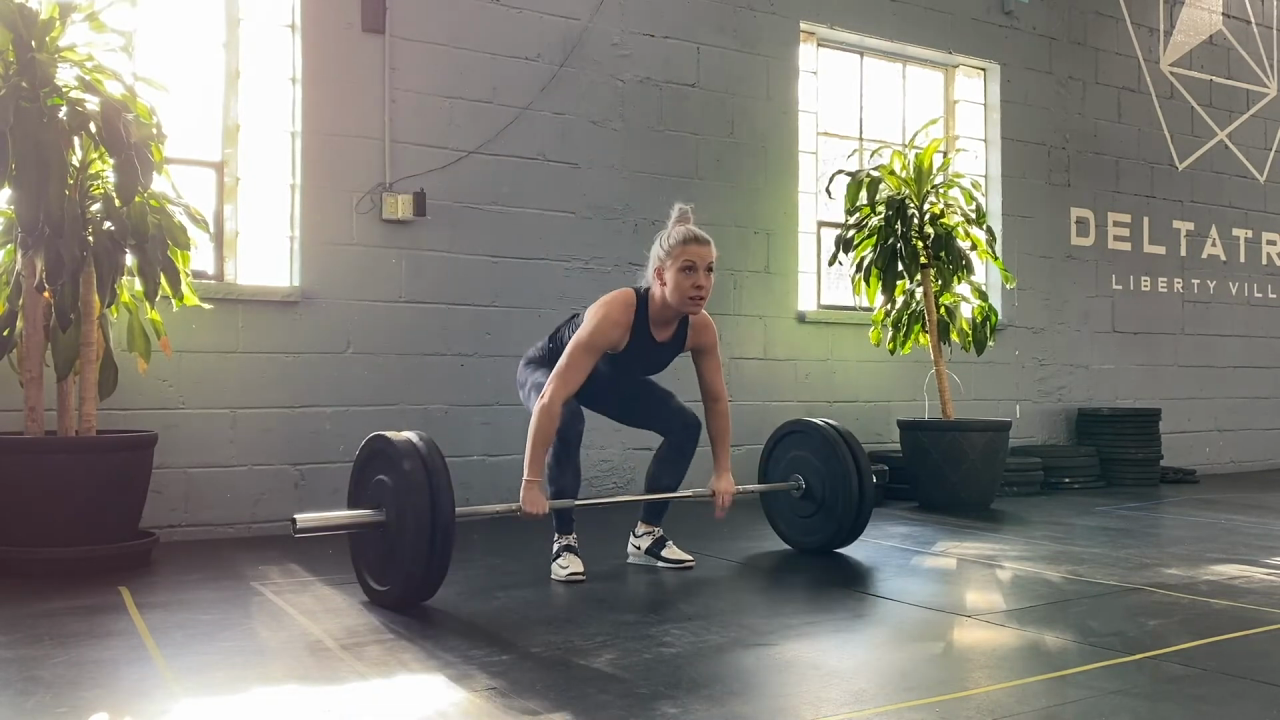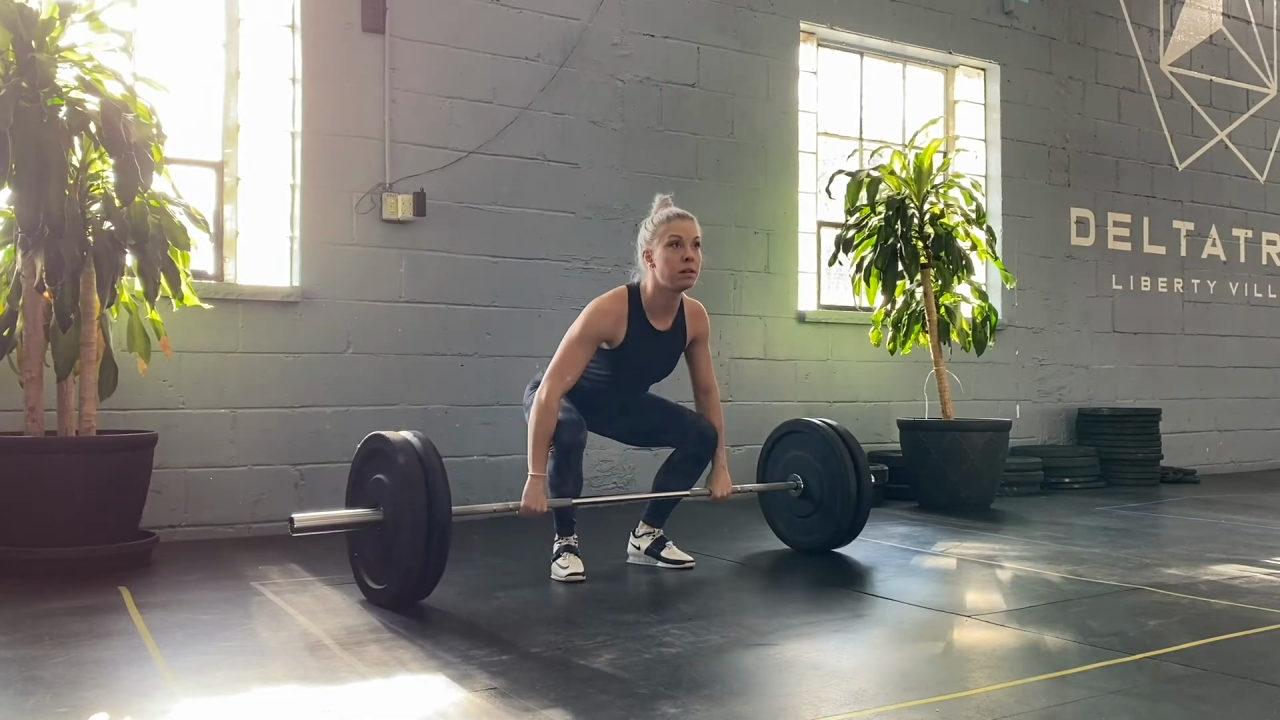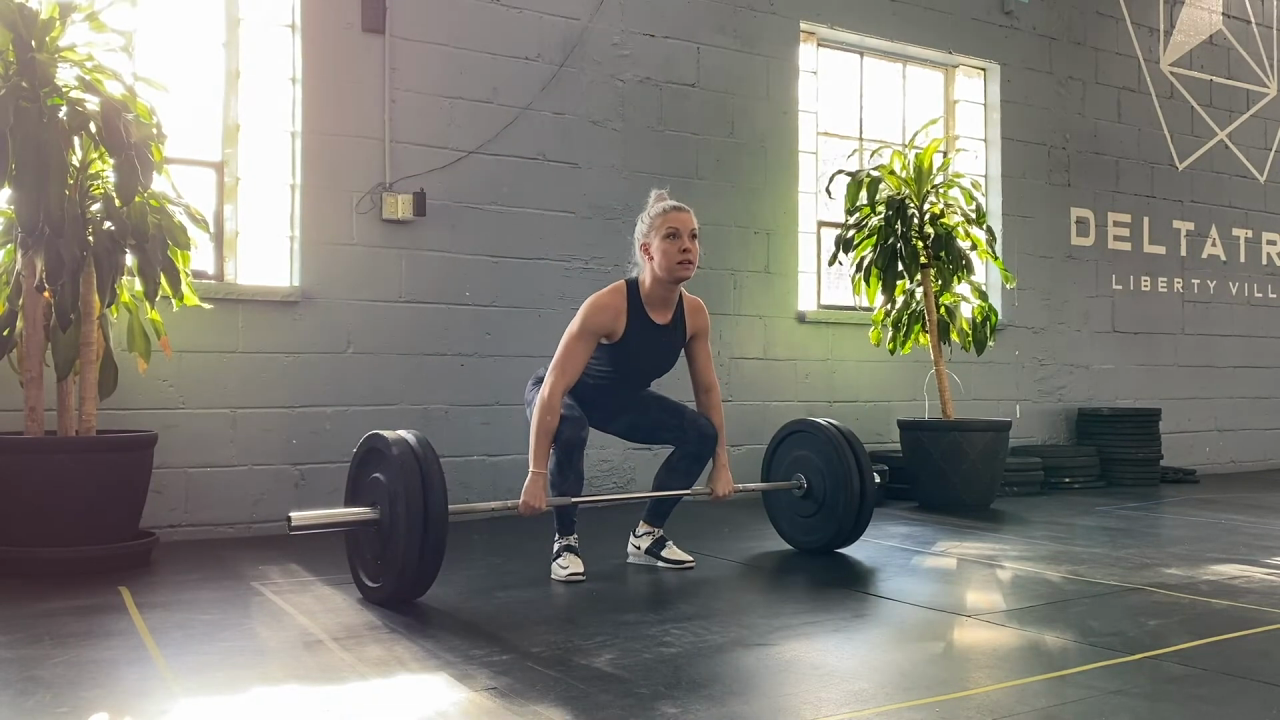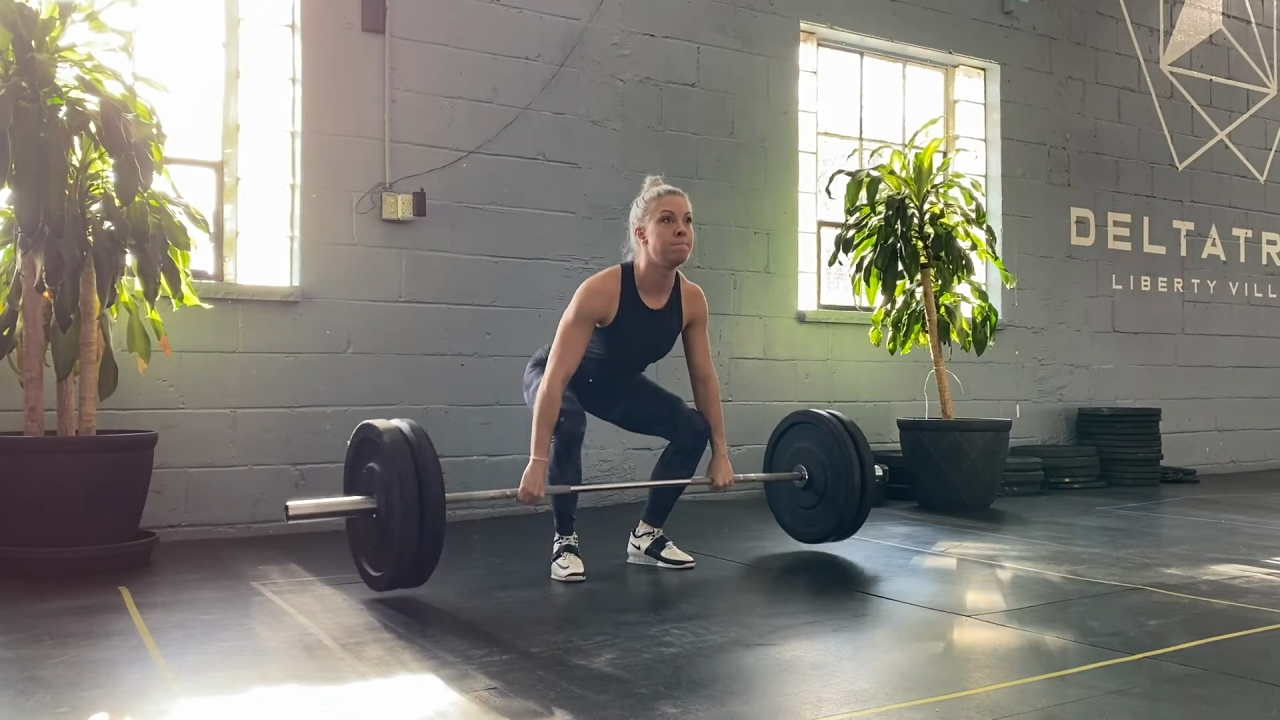
dt=0.5s
person 1, frame 1
left shoulder: (700, 327)
right shoulder: (615, 314)
left elbow: (716, 399)
right elbow: (551, 399)
left wrist: (723, 471)
right wrist: (531, 483)
left hip: (611, 376)
right hip: (547, 366)
left knee: (684, 425)
right knee: (568, 423)
left ankle: (646, 534)
right ankle: (564, 541)
person 1, frame 2
left shoulder: (694, 317)
right shoulder: (608, 311)
left elbow: (707, 392)
right elbow: (549, 393)
left wrist: (720, 465)
right wrist: (536, 478)
left hip: (623, 402)
right hip: (566, 398)
left knee: (701, 434)
right knee: (568, 433)
left ankle: (647, 536)
right ankle: (565, 542)
person 1, frame 3
left shoulder: (694, 313)
right shoulder: (607, 306)
left elbow: (707, 389)
right elbow: (553, 389)
left wrist: (721, 463)
right wrist: (537, 474)
left hip: (623, 398)
right hip: (567, 394)
left knee: (701, 433)
right knee: (569, 431)
left ankle: (647, 535)
right ankle: (565, 541)
person 1, frame 4
left shoulder: (691, 299)
right shoulder: (601, 290)
left elbow: (704, 377)
right elbow: (556, 378)
left wrist: (720, 454)
right wrist: (537, 464)
left hip: (618, 380)
right hip: (560, 376)
left knee: (692, 429)
right knee: (569, 427)
left ankle: (647, 536)
right ankle: (565, 542)
